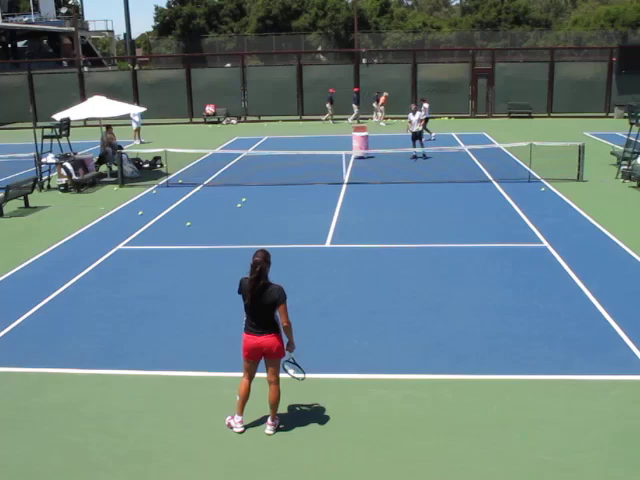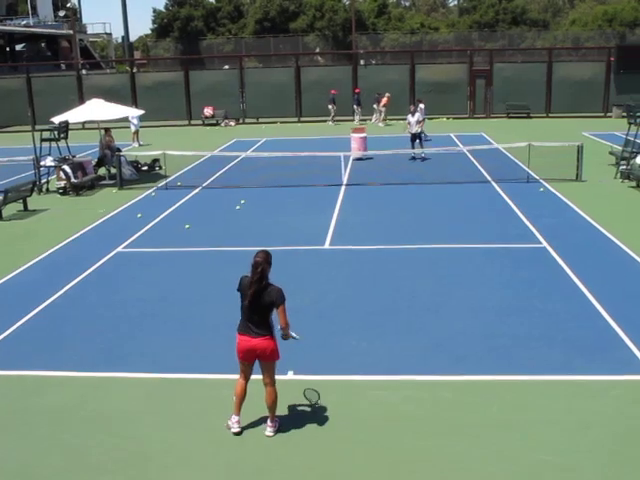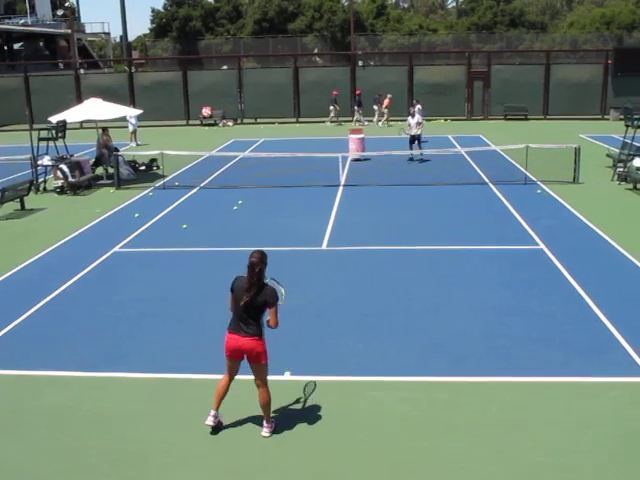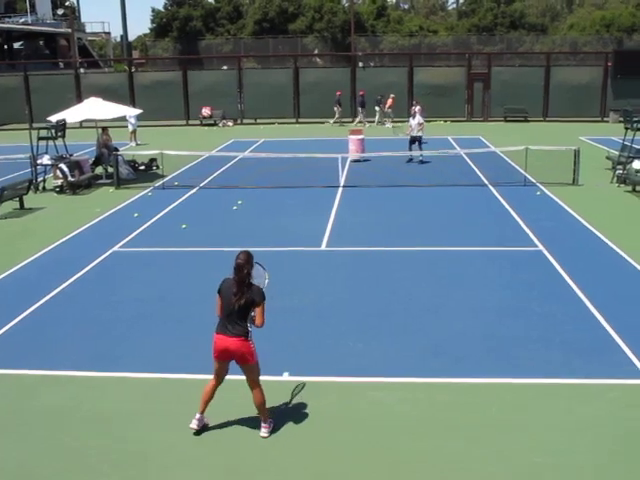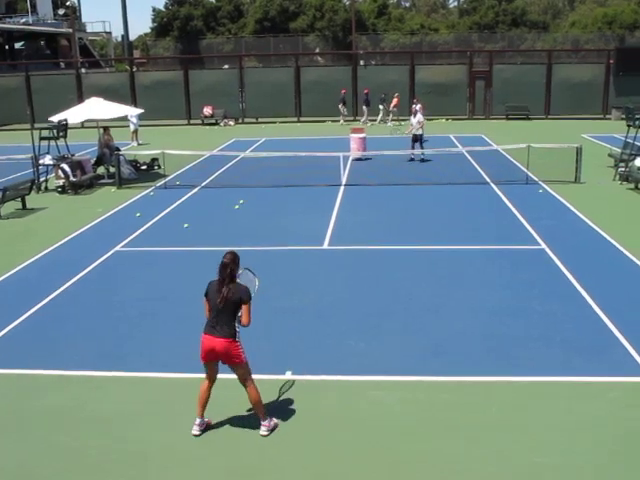
dt=0.2s
person 1, frame 1
left shoulder: (244, 284)
right shoulder: (276, 291)
right elbow: (285, 323)
right wrist: (291, 342)
left hip: (250, 339)
right hip: (271, 340)
left knee: (247, 378)
right knee: (273, 381)
left ankle: (238, 420)
right ankle: (272, 422)
person 1, frame 2
left shoulder: (244, 282)
right shoulder: (276, 292)
right elbow: (284, 324)
right wrist: (287, 333)
left hip: (244, 340)
right hip: (265, 342)
left knee: (243, 379)
right knee: (269, 383)
left ankle: (235, 421)
right ankle: (271, 424)
person 1, frame 3
left shoulder: (237, 282)
right shoulder: (269, 292)
right elbow: (273, 324)
right wrist: (266, 320)
left hip: (232, 338)
right hip: (254, 342)
left knee: (228, 376)
right knee: (261, 384)
left ankle: (213, 415)
right ankle: (267, 424)
person 1, frame 4
left shoulder: (224, 284)
right shoulder: (256, 291)
left elbow: (219, 312)
right elbow: (259, 323)
left hip: (219, 339)
right hip: (240, 342)
left knee: (216, 380)
right knee: (255, 384)
left ankle: (198, 419)
right ankle: (265, 424)
person 1, frame 5
left shoulder: (211, 286)
right shoulder: (242, 290)
left elbow: (207, 314)
right elbow: (246, 322)
left hip: (207, 340)
right hip: (228, 343)
left knee: (208, 380)
right knee: (247, 382)
left ankle: (199, 422)
right ankle: (264, 423)
